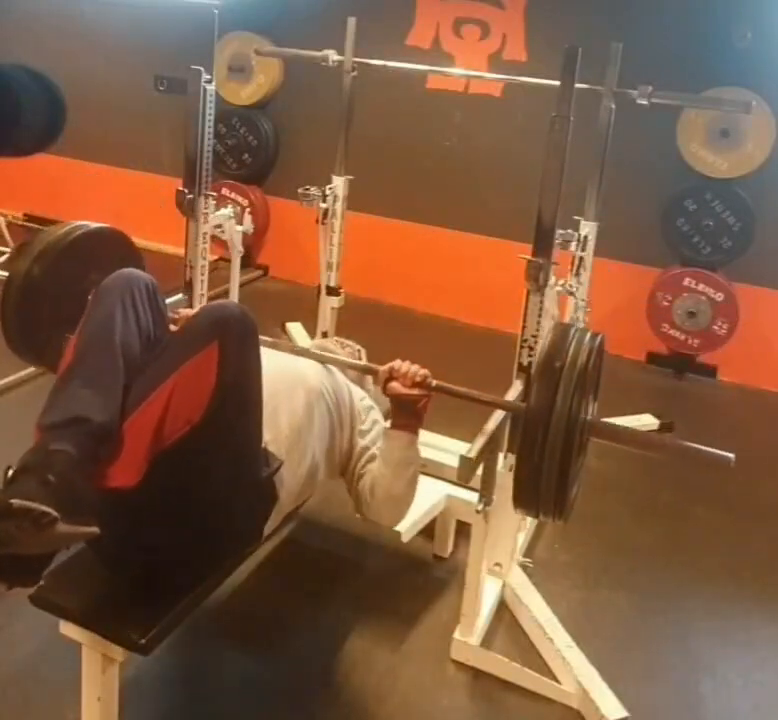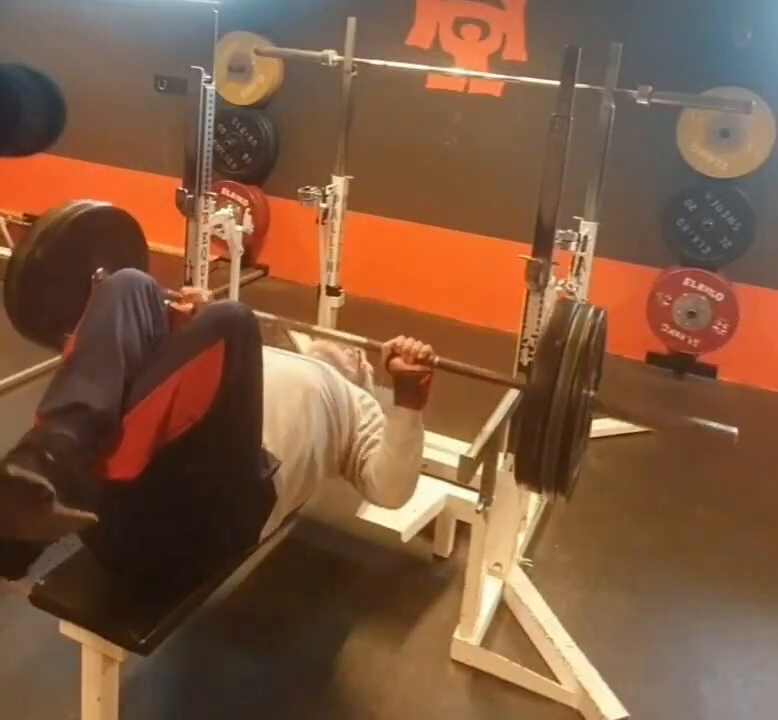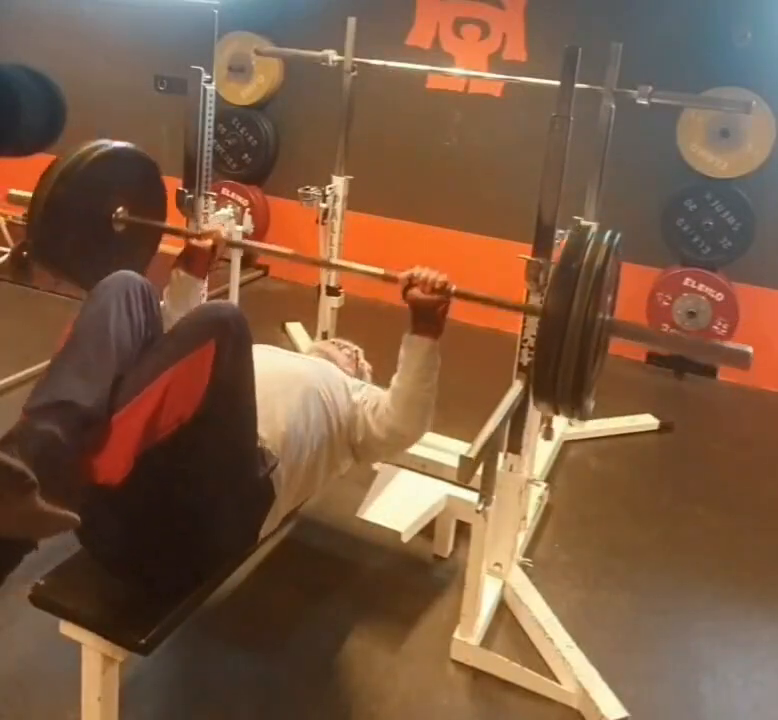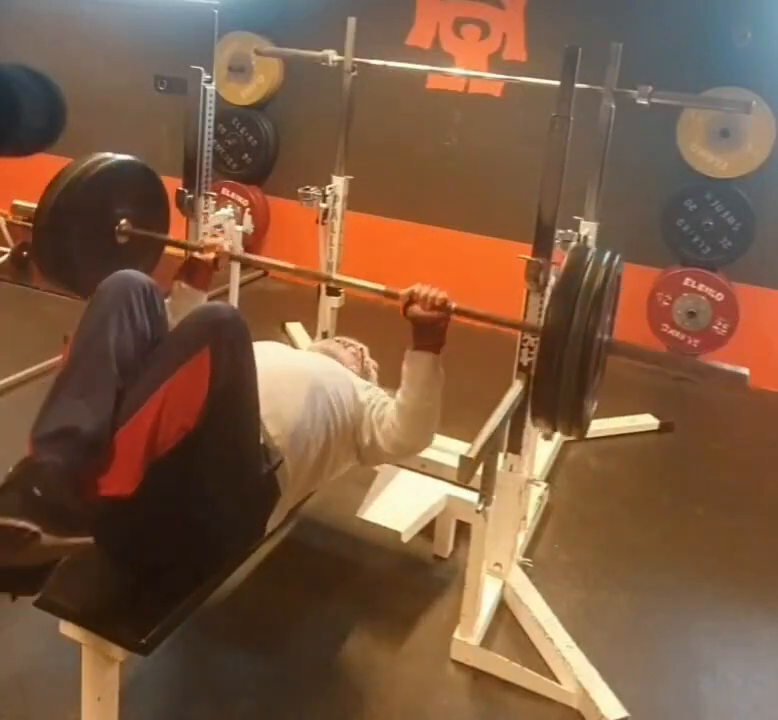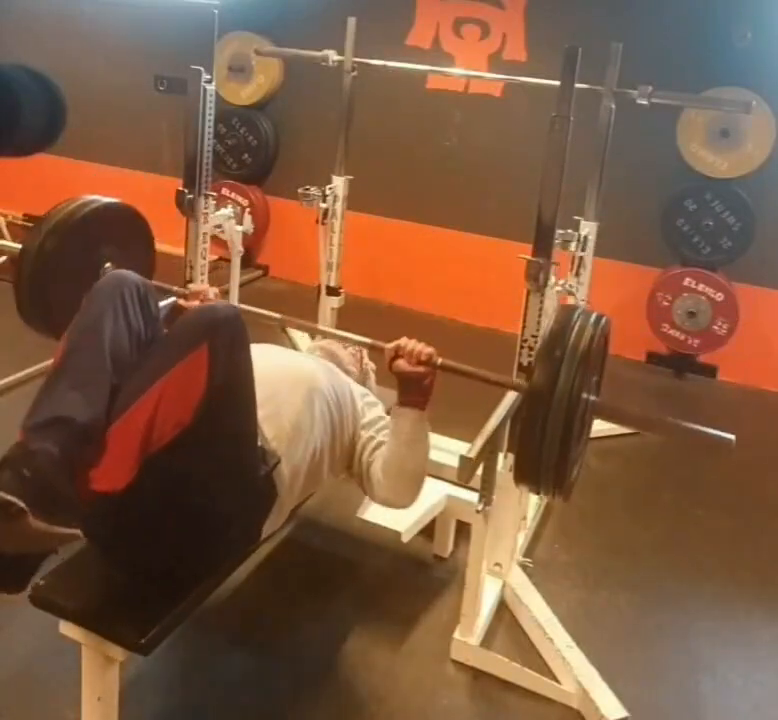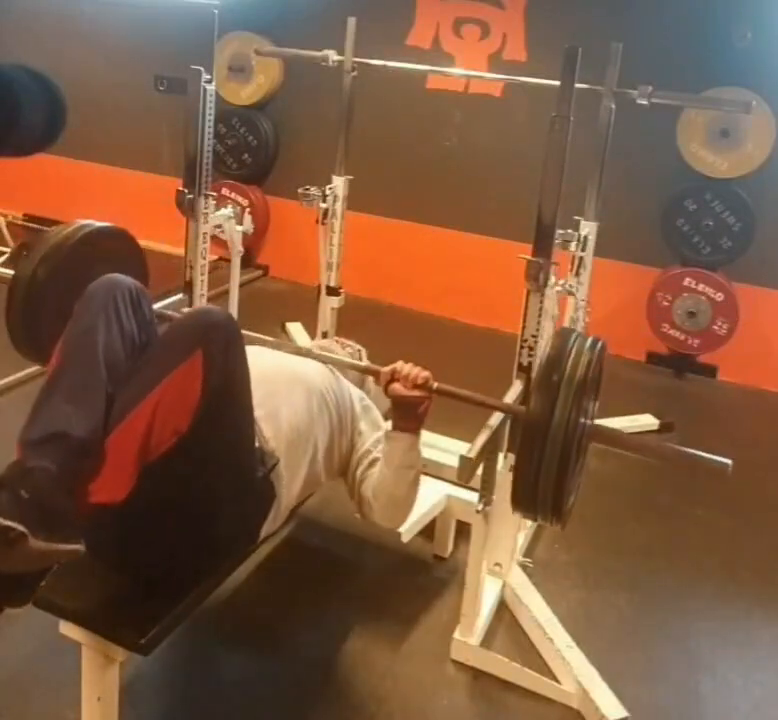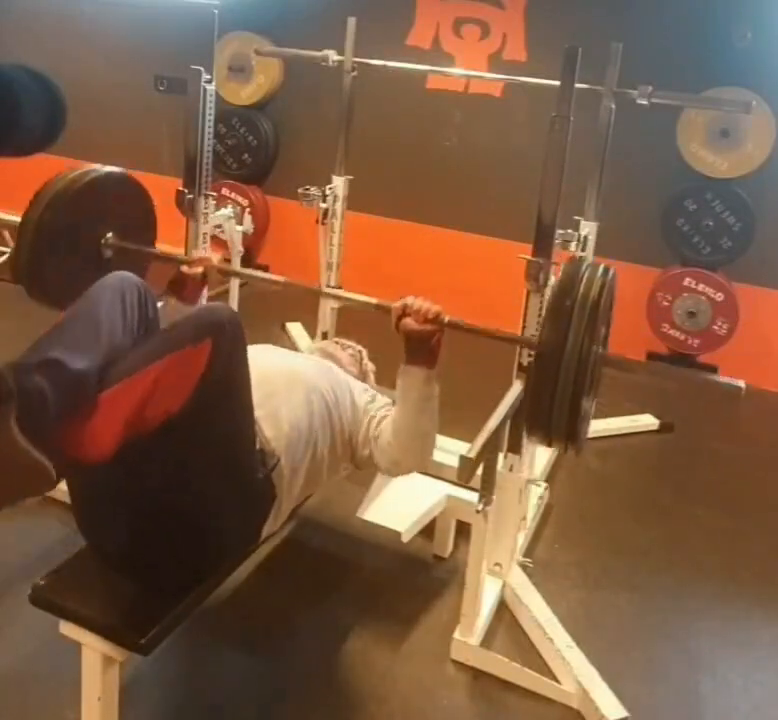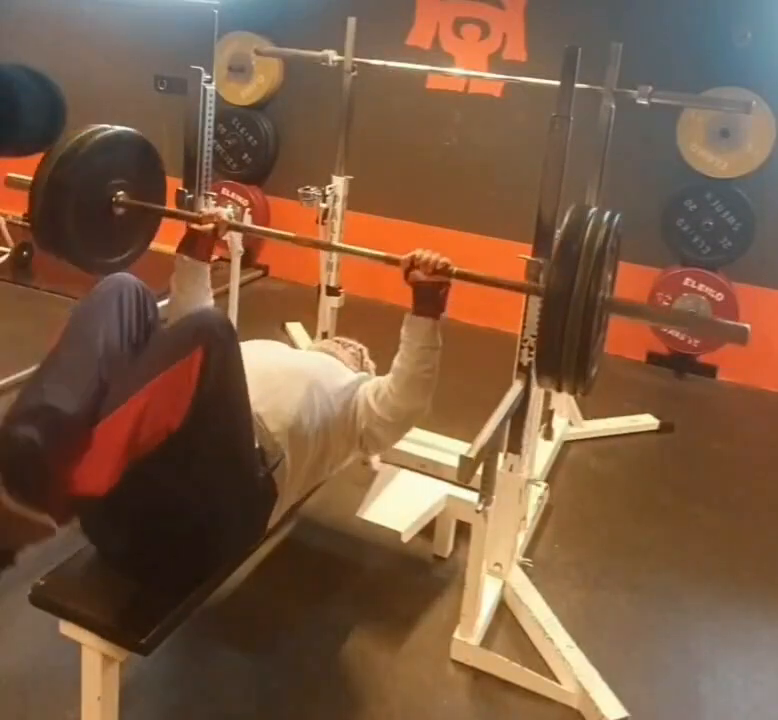
dt=0.3s
person 1, frame 1
left shoulder: (354, 407)
right shoulder: (273, 363)
left elbow: (386, 506)
left wrist: (405, 419)
right wrist: (177, 348)
left hip: (218, 498)
right hip: (134, 482)
left knee: (226, 322)
right knee: (129, 286)
left ankle: (57, 495)
right ankle: (47, 490)
person 1, frame 2
left shoulder: (352, 406)
right shoulder: (267, 360)
left elbow: (390, 487)
left wrist: (408, 399)
right wrist: (176, 334)
left hip: (210, 508)
left knee: (228, 322)
right knee: (129, 287)
left ankle: (57, 481)
right ankle: (53, 470)
person 1, frame 3
left shoulder: (352, 401)
right shoulder: (265, 359)
left elbow: (404, 422)
right elbow: (178, 343)
left wrist: (424, 326)
right wrist: (189, 269)
left hip: (208, 508)
right hip: (134, 476)
left knee: (220, 321)
right knee: (126, 290)
left ankle: (62, 480)
right ankle: (43, 462)
person 1, frame 4
left shoulder: (358, 400)
right shoulder: (273, 357)
left elbow: (408, 433)
right elbow: (182, 347)
left wrist: (426, 343)
right wrist: (193, 281)
left hip: (213, 502)
right hip: (145, 464)
left knee: (220, 322)
right knee: (128, 289)
left ankle: (60, 505)
right ankle: (49, 492)
person 1, frame 5
left shoulder: (357, 406)
right shoulder: (273, 360)
left elbow: (396, 488)
right elbow: (173, 382)
left wrist: (412, 397)
right wrist: (179, 329)
left hip: (210, 505)
right hip: (132, 480)
left knee: (217, 324)
right knee: (122, 288)
left ankle: (55, 495)
right ankle: (37, 485)
person 1, frame 6
left shoulder: (352, 408)
right shoulder: (257, 360)
left elbow: (388, 508)
right elbow: (158, 385)
left wrist: (407, 419)
right wrist: (177, 340)
left hip: (210, 505)
right hip: (131, 476)
left knee: (210, 327)
right knee: (114, 294)
left ankle: (45, 514)
right ankle: (35, 508)
person 1, frame 7
left shoulder: (358, 406)
right shoulder: (263, 361)
left elbow: (404, 453)
right elbow: (171, 358)
left wrist: (419, 358)
right wrist: (182, 295)
left hip: (208, 510)
right hip: (124, 481)
left knee: (217, 324)
right knee: (124, 291)
person 1, frame 8
left shoulder: (355, 397)
right shoulder: (273, 357)
left elbow: (406, 401)
right elbow: (181, 329)
left wrist: (426, 307)
right wrist: (195, 253)
left knee: (206, 330)
right knee: (122, 293)
